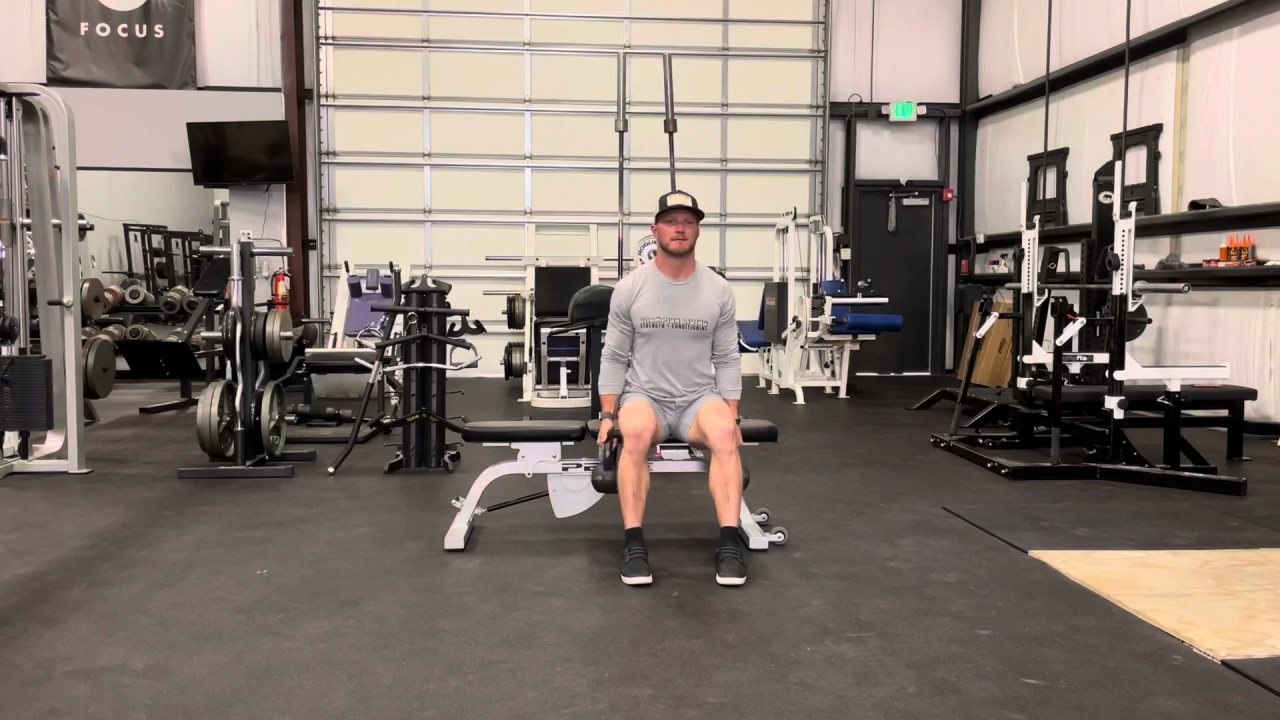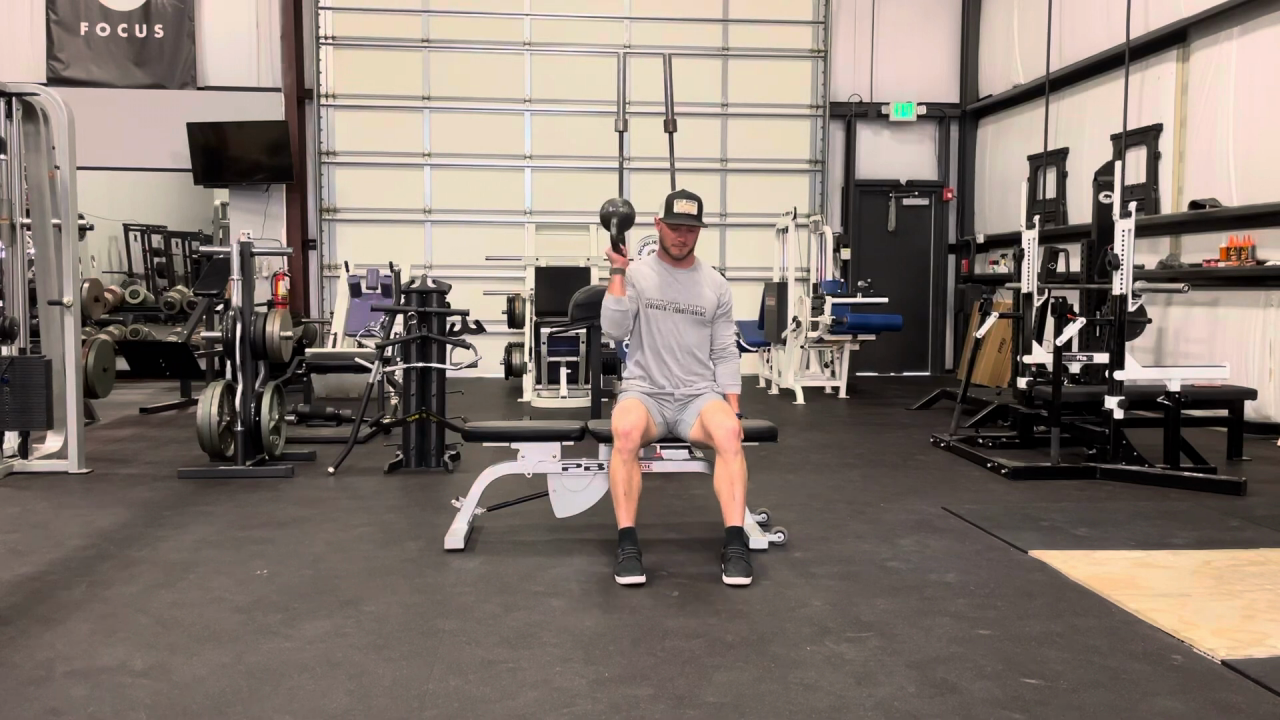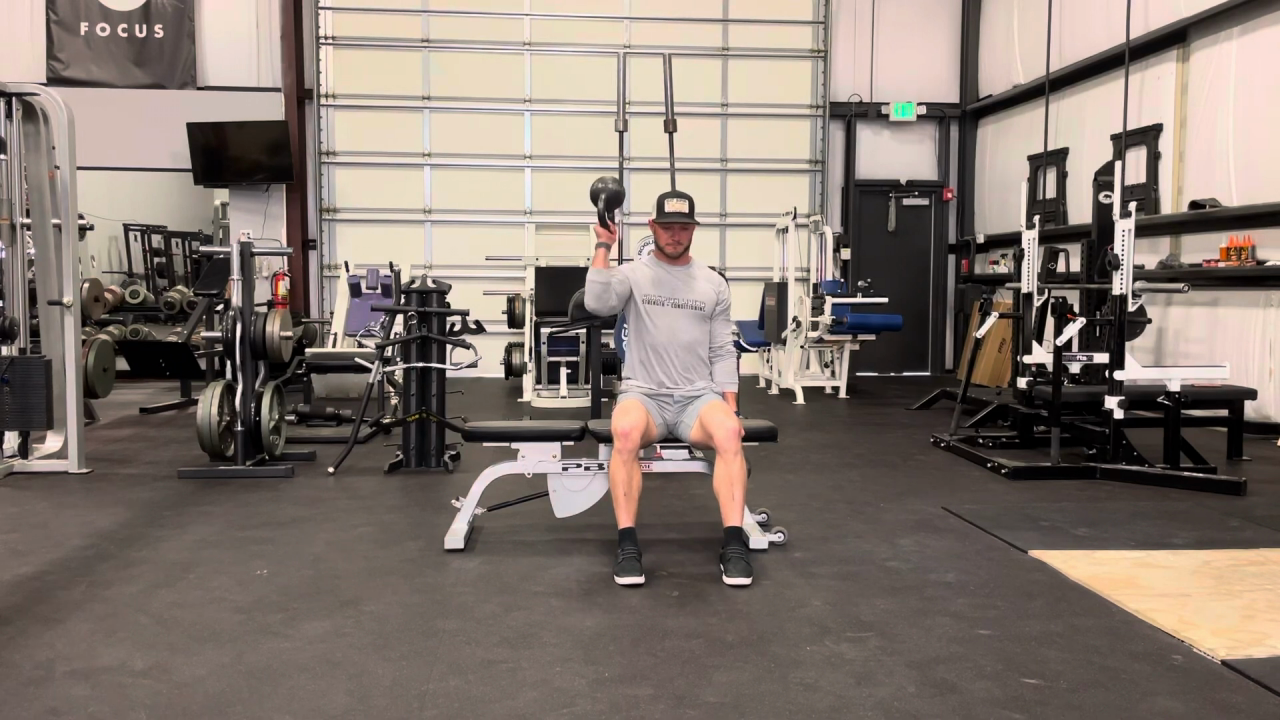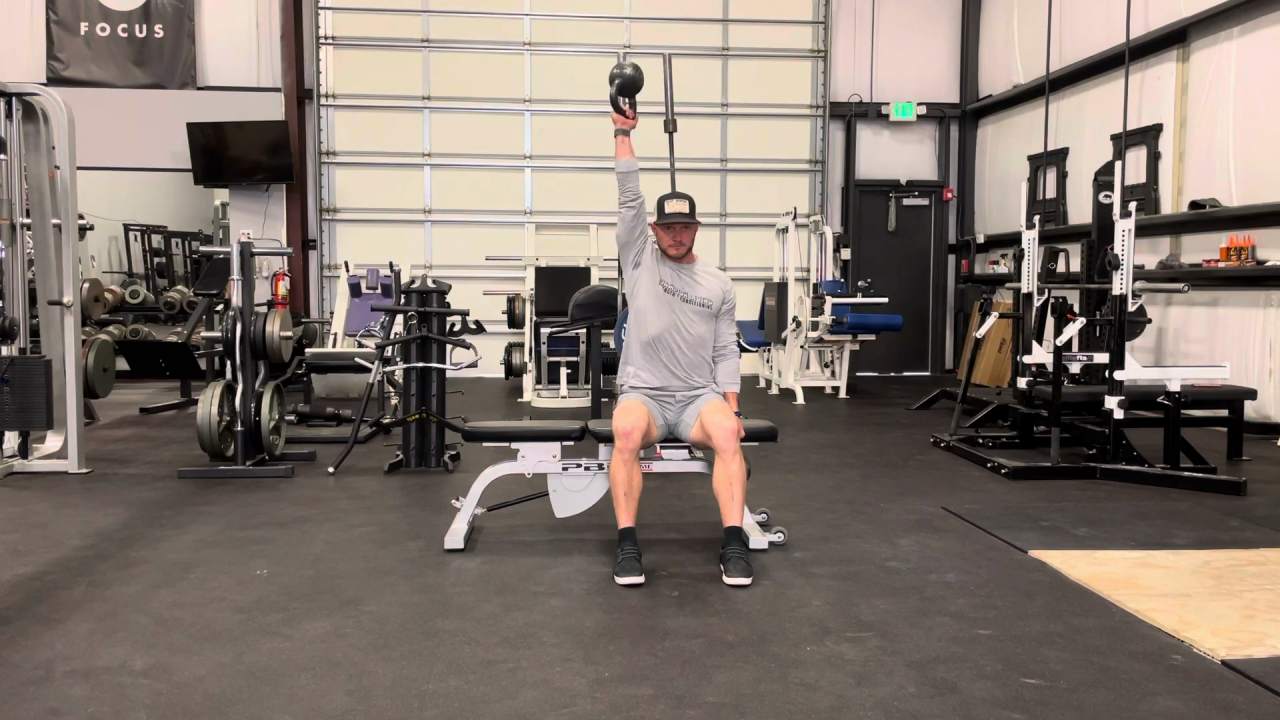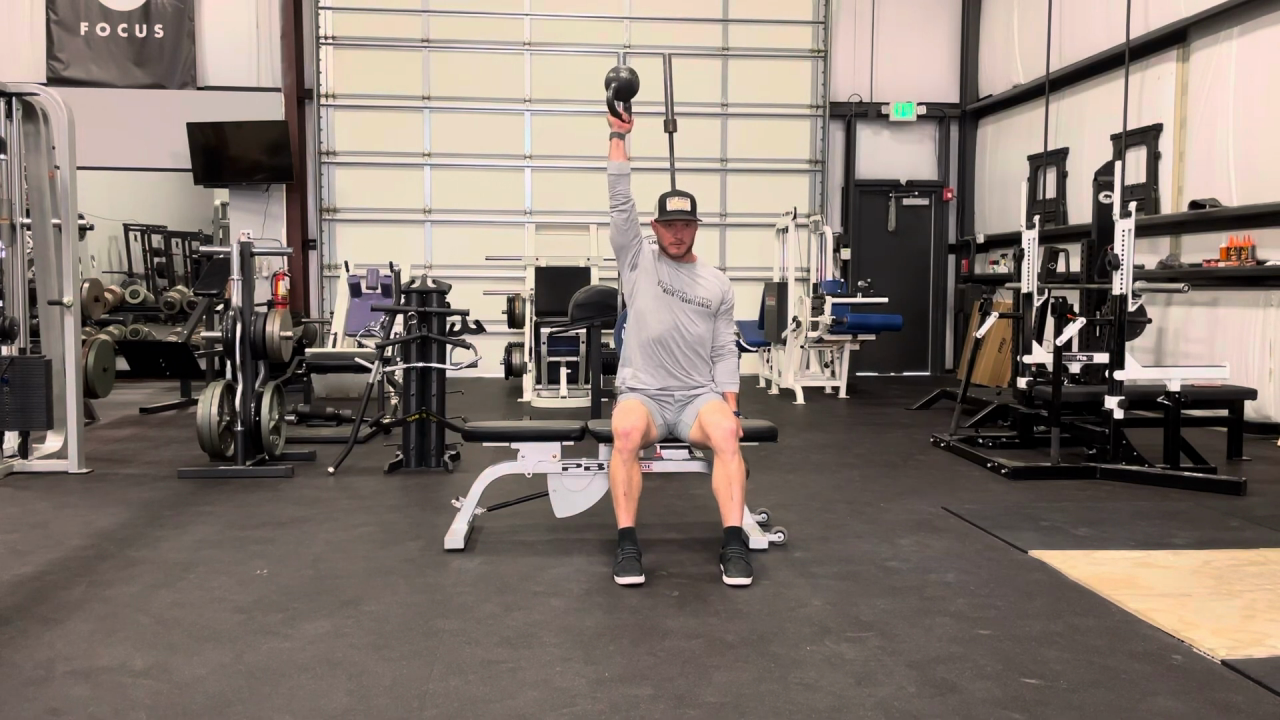
dt=1s
person 1, frame 1
left shoulder: (719, 291)
right shoulder: (630, 288)
left elbow: (727, 360)
right elbow: (614, 357)
left wrist: (733, 418)
right wrist: (607, 415)
left hip: (699, 398)
right hip: (644, 396)
left knee: (723, 435)
right knee: (637, 434)
left ankle: (729, 543)
right ankle: (634, 544)
person 1, frame 2
left shoulder: (716, 285)
right shoulder: (636, 274)
left elbow: (725, 354)
right elbow: (615, 328)
left wrist: (734, 411)
right wrist: (618, 271)
left hip: (698, 395)
right hip: (644, 392)
left knee: (728, 434)
right knee: (625, 432)
left ankle: (734, 543)
right ankle: (627, 544)
person 1, frame 3
left shoulder: (714, 284)
right shoulder: (633, 274)
left elbow: (723, 351)
right elbow: (596, 302)
left wrist: (731, 407)
right wrist: (603, 245)
left hip: (699, 395)
right hip: (644, 393)
left knee: (728, 433)
right knee: (625, 432)
left ankle: (734, 545)
right ankle: (627, 545)
person 1, frame 4
left shoulder: (718, 284)
right shoulder: (640, 260)
left elbow: (726, 352)
right elbow: (629, 196)
left wrist: (733, 408)
right wrist: (623, 132)
left hip: (699, 395)
right hip: (643, 393)
left knee: (727, 434)
right knee: (626, 432)
left ankle: (733, 544)
right ankle: (627, 544)
person 1, frame 5
left shoulder: (717, 284)
right shoulder: (638, 261)
left elbow: (725, 351)
right elbow: (620, 200)
left wrist: (732, 407)
right wrist: (618, 135)
left hip: (698, 395)
right hip: (642, 393)
left knee: (726, 433)
right knee: (626, 433)
left ankle: (733, 544)
right ankle: (627, 544)
